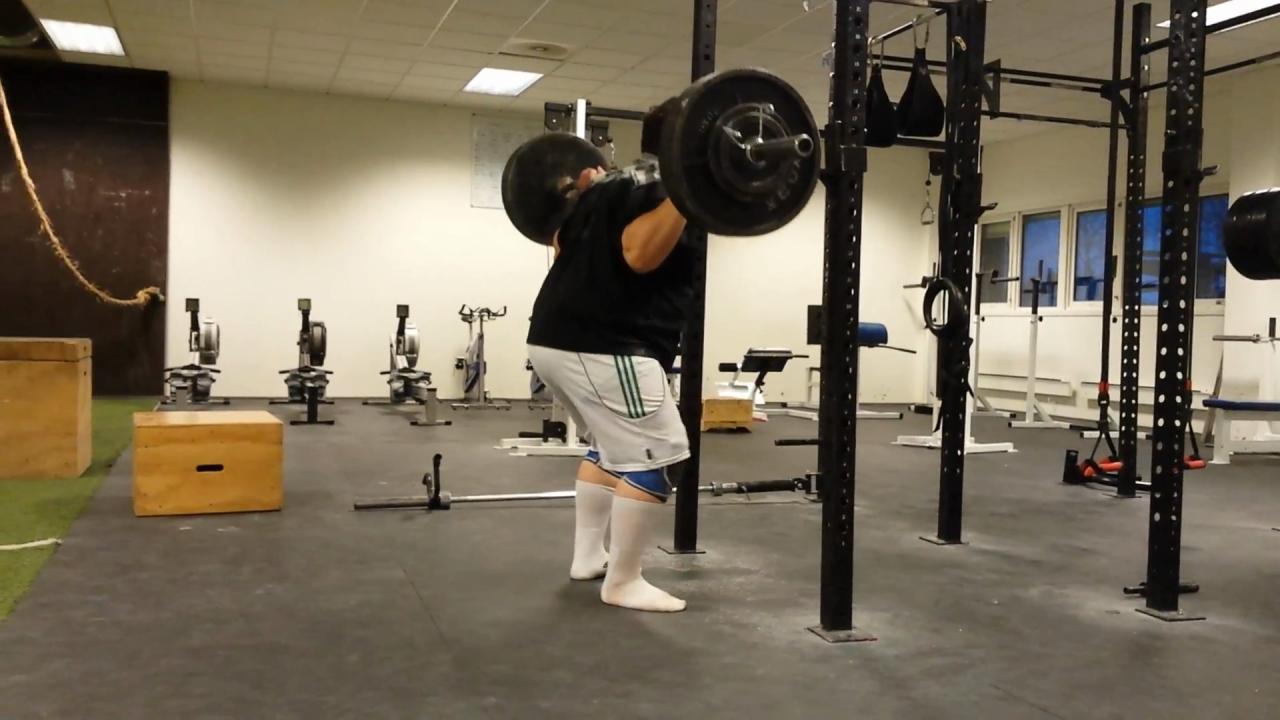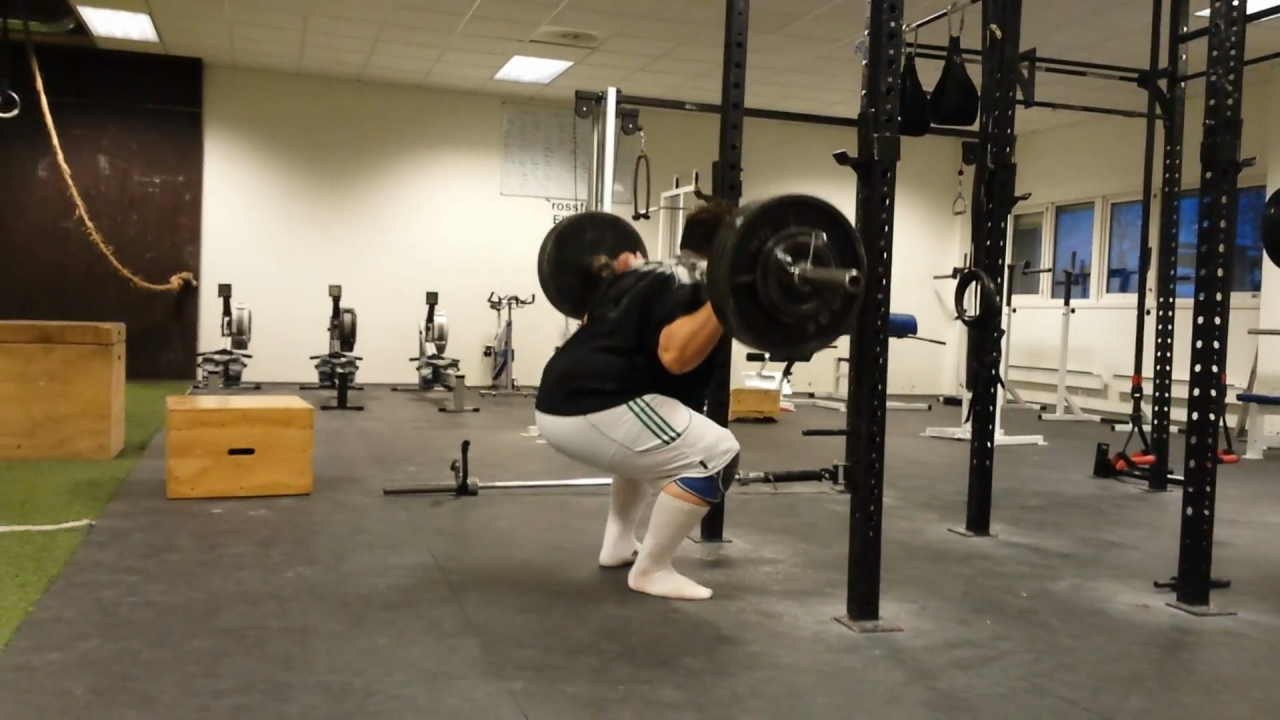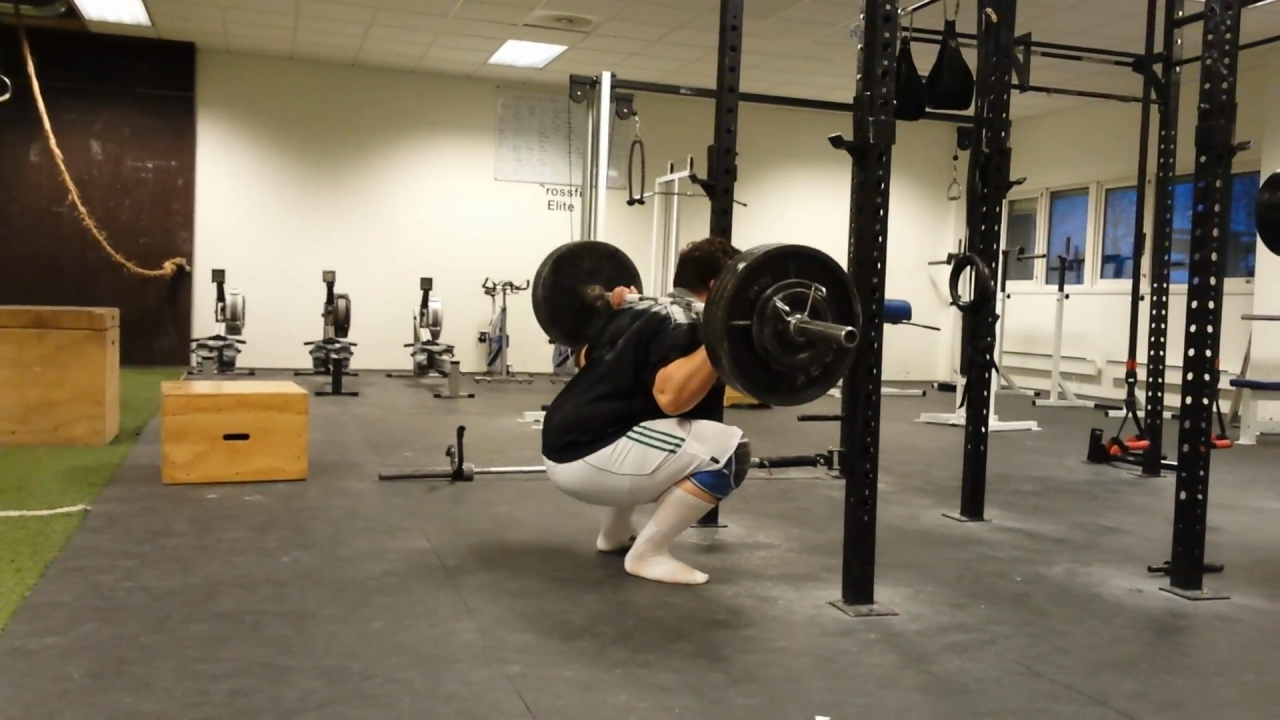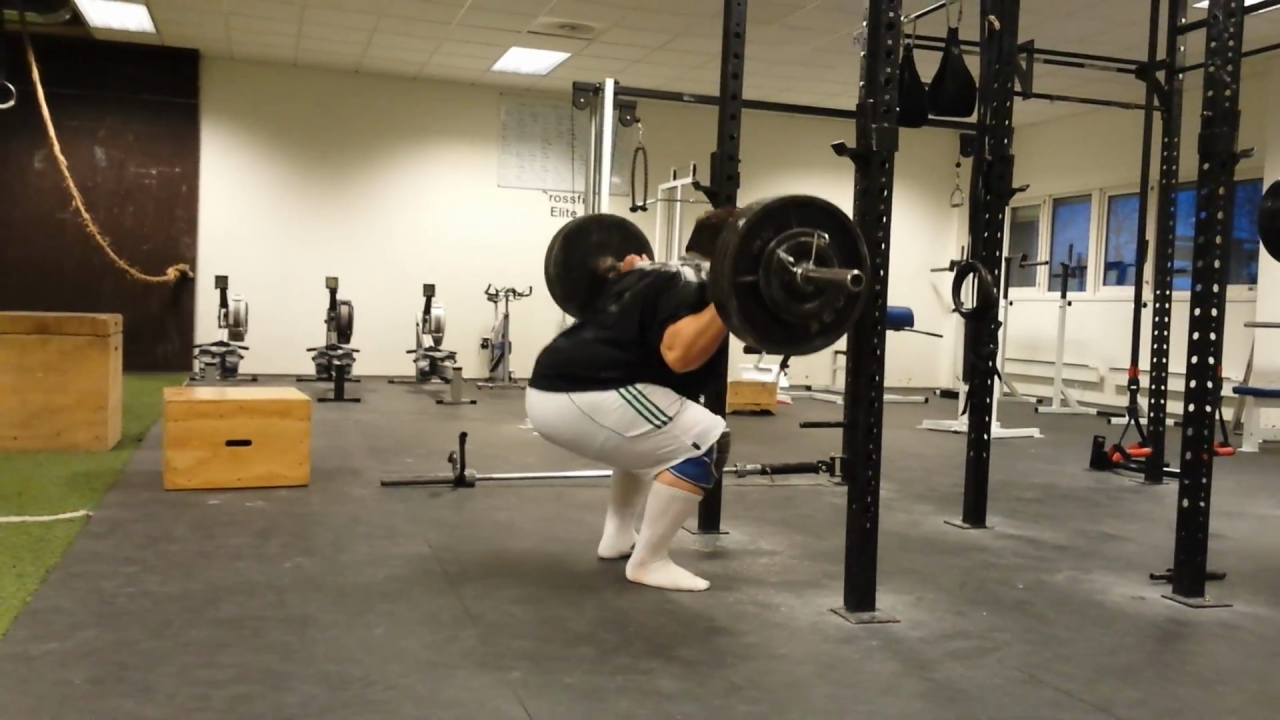
dt=0.7s
person 1, frame 1
left shoulder: (609, 188)
right shoulder: (659, 191)
left elbow: (563, 248)
right elbow: (639, 253)
left wrist: (581, 196)
left hip: (554, 340)
right hip: (599, 345)
left knee: (609, 450)
right knee: (654, 456)
left ankle: (588, 557)
right ankle: (623, 582)
person 1, frame 2
left shoulder: (644, 274)
right shoulder: (693, 289)
left elbow: (593, 323)
right elbow: (676, 355)
left wrist: (618, 274)
left hip: (557, 405)
right hip: (591, 409)
left knee: (649, 450)
right knee: (715, 456)
left ankle: (618, 546)
right ankle: (651, 570)
person 1, frame 3
left shoulder: (637, 311)
right shoulder: (683, 327)
left elbow: (586, 361)
right elbow: (671, 397)
left wrist: (614, 311)
left hip: (564, 448)
right hip: (592, 458)
right knee: (729, 452)
left ankle: (616, 532)
right ankle: (647, 554)
person 1, frame 4
left shoulder: (654, 275)
right shoulder: (695, 289)
right elbow: (678, 354)
left hip: (548, 392)
right hip: (579, 399)
left knee: (647, 439)
right knee: (706, 441)
left ankle: (617, 537)
right ankle: (649, 560)
